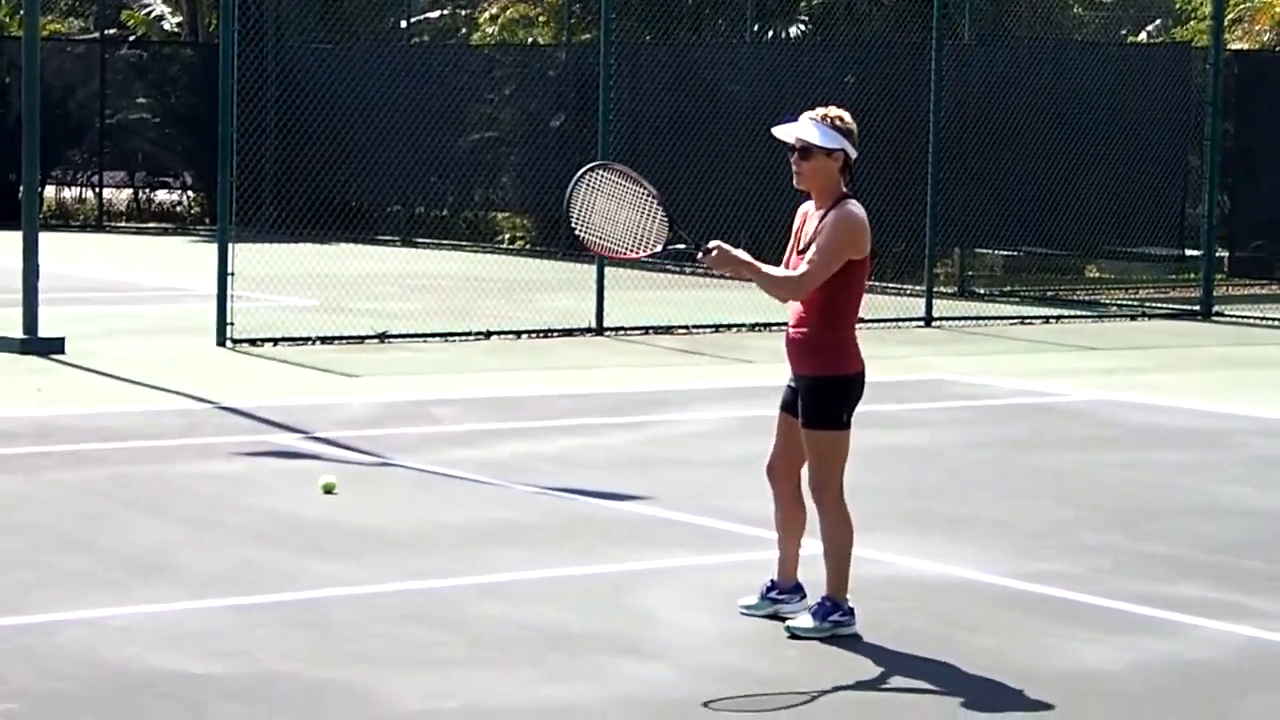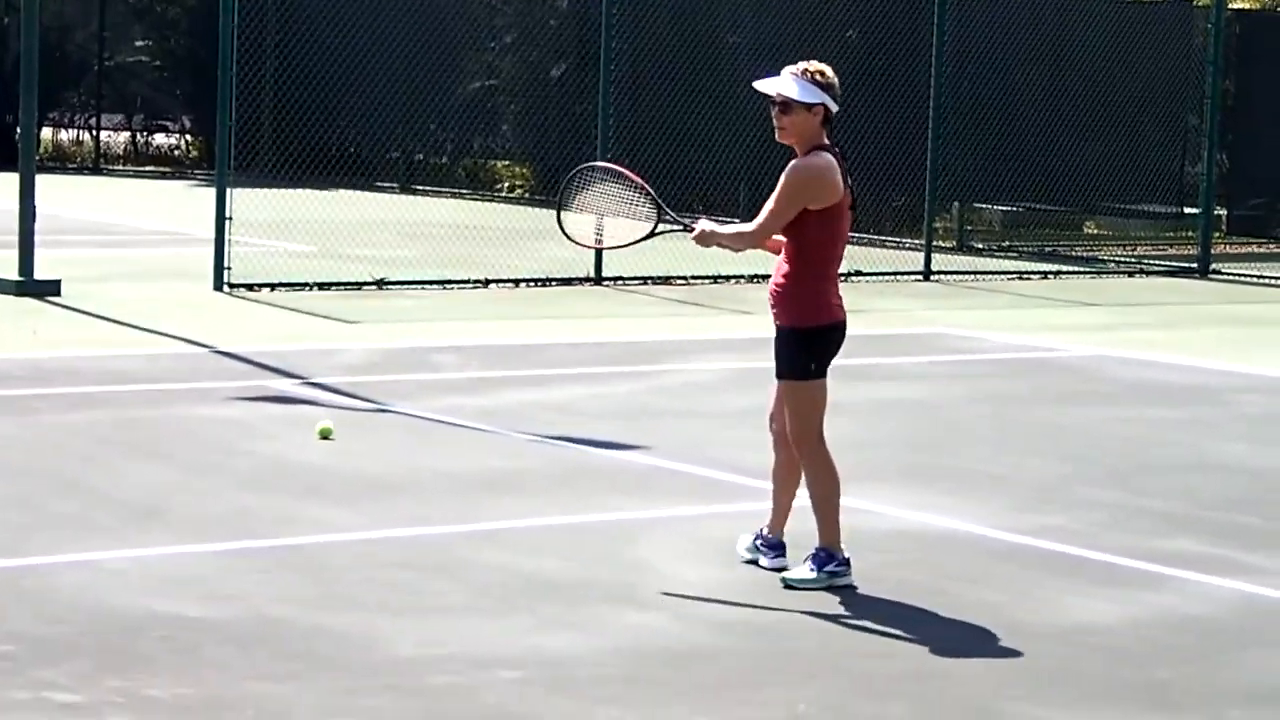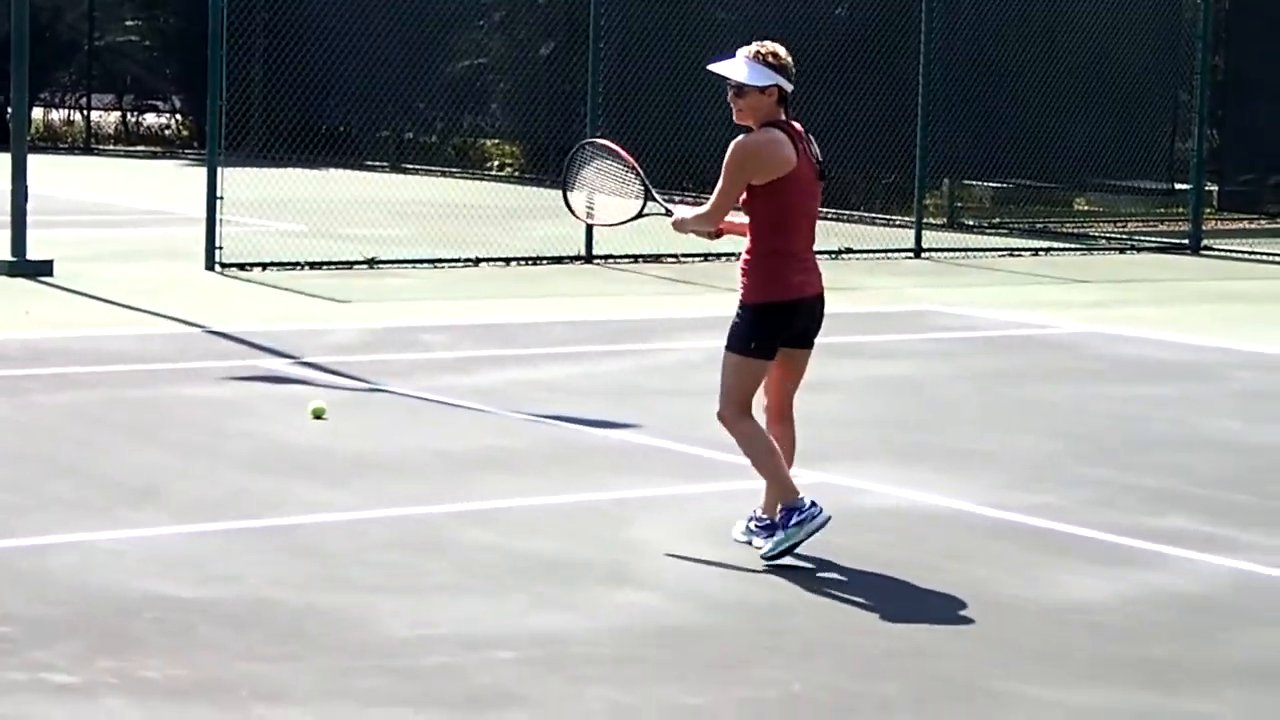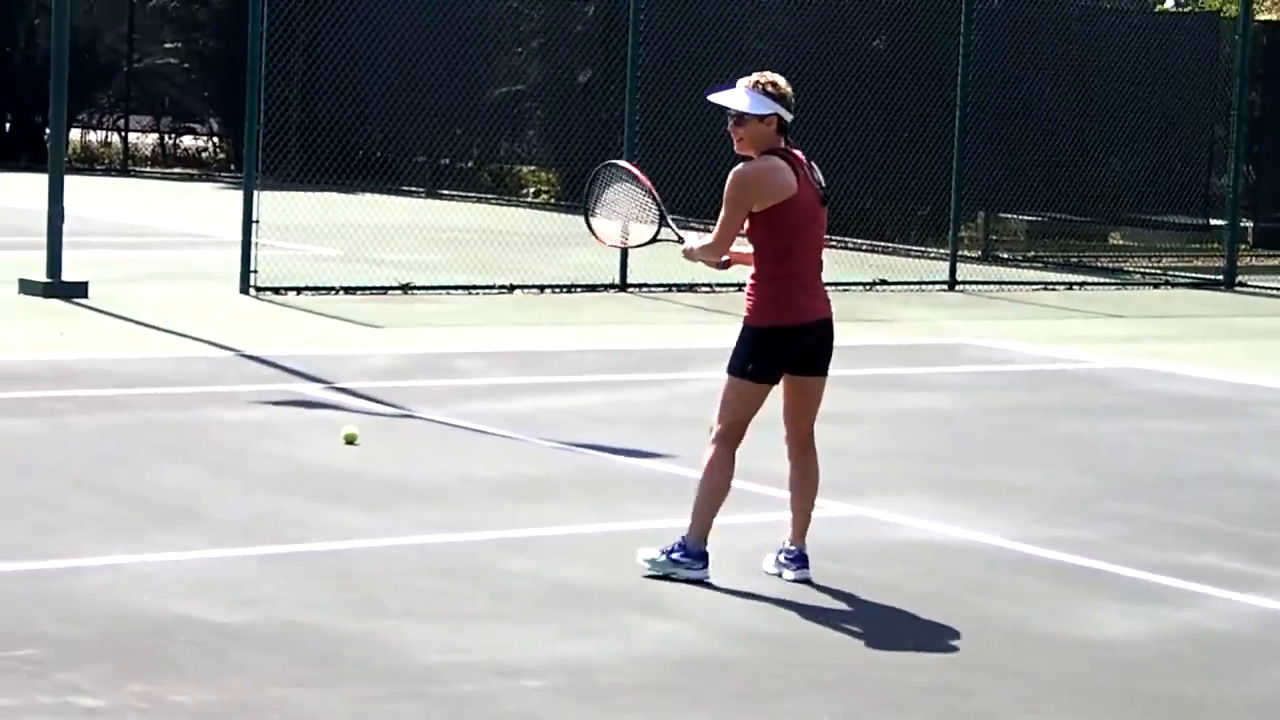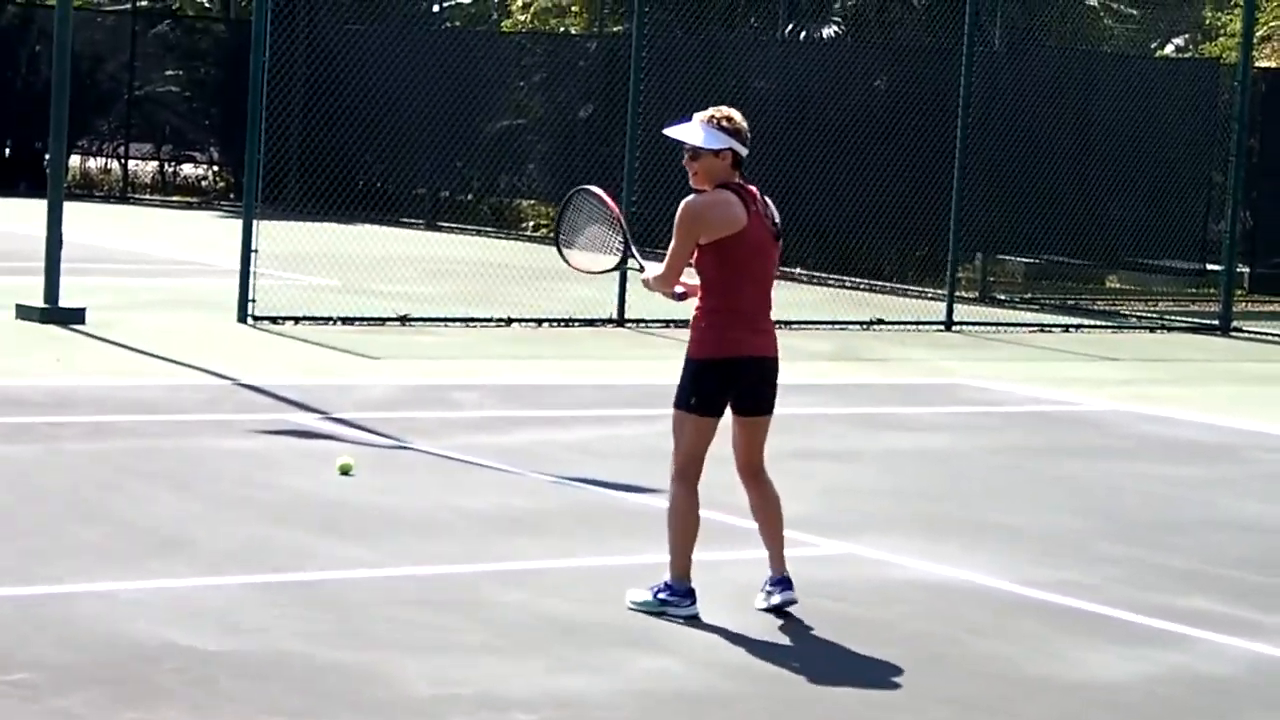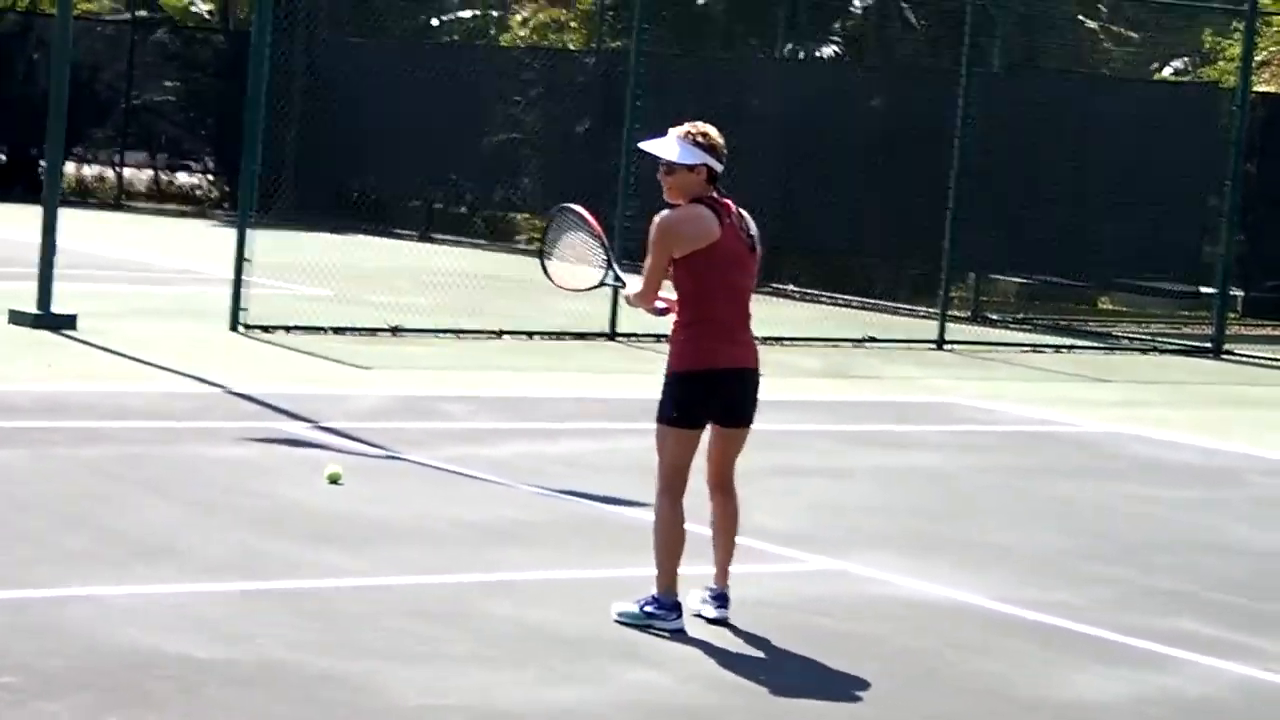
dt=0.3s
person 1, frame 1
left shoulder: (846, 218)
right shoulder: (806, 214)
left elbow: (798, 285)
right elbow: (790, 284)
left wrist: (738, 259)
right wrist: (743, 266)
left hip: (831, 372)
right hip: (807, 369)
left knee: (825, 489)
right knee: (781, 472)
left ankle: (837, 607)
right ankle: (786, 586)
person 1, frame 2
left shoulder: (809, 168)
right shoulder: (816, 166)
left elbow: (758, 233)
left wrist: (714, 233)
right wrist: (734, 237)
left hip: (807, 321)
right hip: (807, 318)
left knee: (805, 440)
right knee: (783, 428)
left ankle: (832, 557)
right ankle: (773, 537)
person 1, frame 3
left shoulder: (750, 146)
right shoulder: (802, 141)
left elbow: (710, 217)
left wrist: (685, 220)
right wrist: (730, 225)
left hip: (769, 297)
right hip: (807, 295)
left knee: (732, 411)
right knee: (778, 409)
left ankle: (796, 506)
right ankle: (772, 518)
person 1, frame 4
left shoulder: (750, 174)
right shoulder: (807, 169)
left elbow: (716, 247)
left wrist: (695, 249)
right wrist: (735, 255)
left hip: (773, 323)
right hip: (816, 321)
left knee: (725, 437)
right knee: (800, 439)
left ankle: (692, 551)
right ankle: (795, 552)
person 1, frame 5
left shoulder: (699, 207)
right shoulder: (765, 207)
left elbow: (665, 279)
left wrist: (654, 278)
left hip: (714, 356)
right hip: (761, 355)
left knee: (684, 474)
right knee: (753, 469)
left ankle: (678, 589)
right ankle: (779, 578)
person 1, frame 6
left shoulder: (673, 222)
right shoulder: (742, 222)
left elbow: (645, 296)
left wrist: (636, 296)
left hip: (695, 368)
right hip: (741, 367)
left knee: (669, 487)
right knee: (722, 482)
left ankle: (664, 602)
right ankle: (718, 593)
